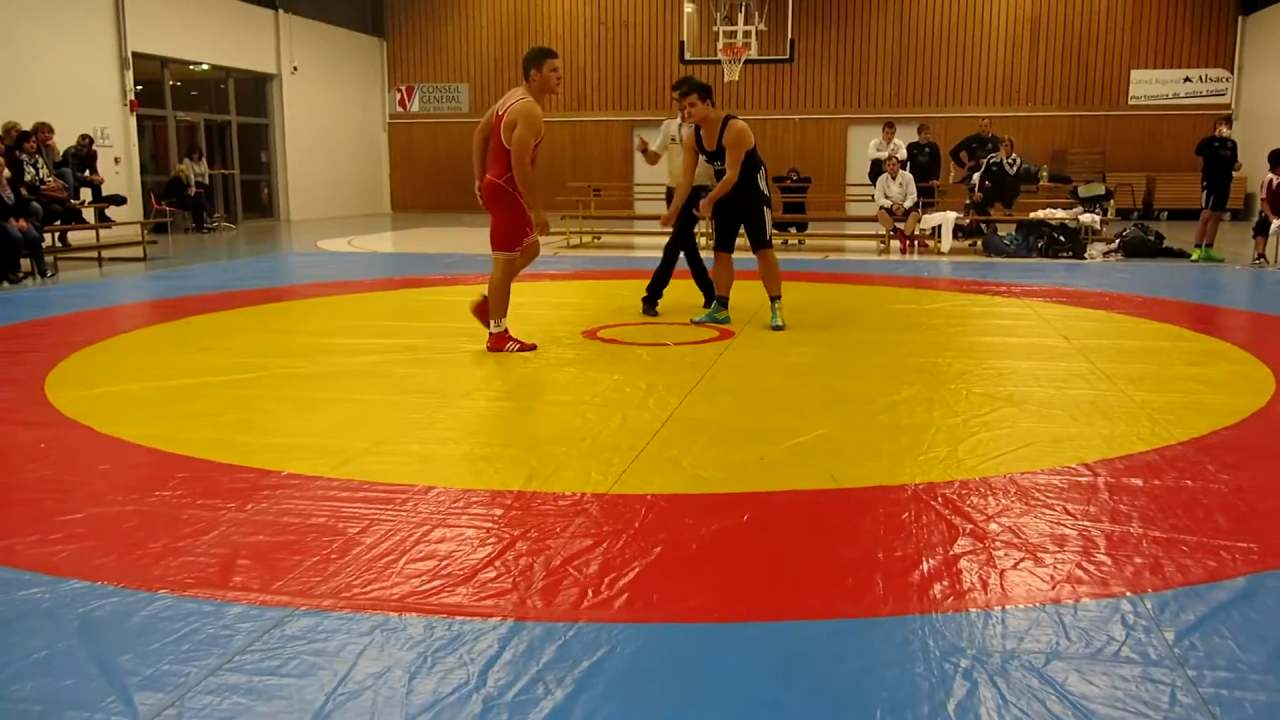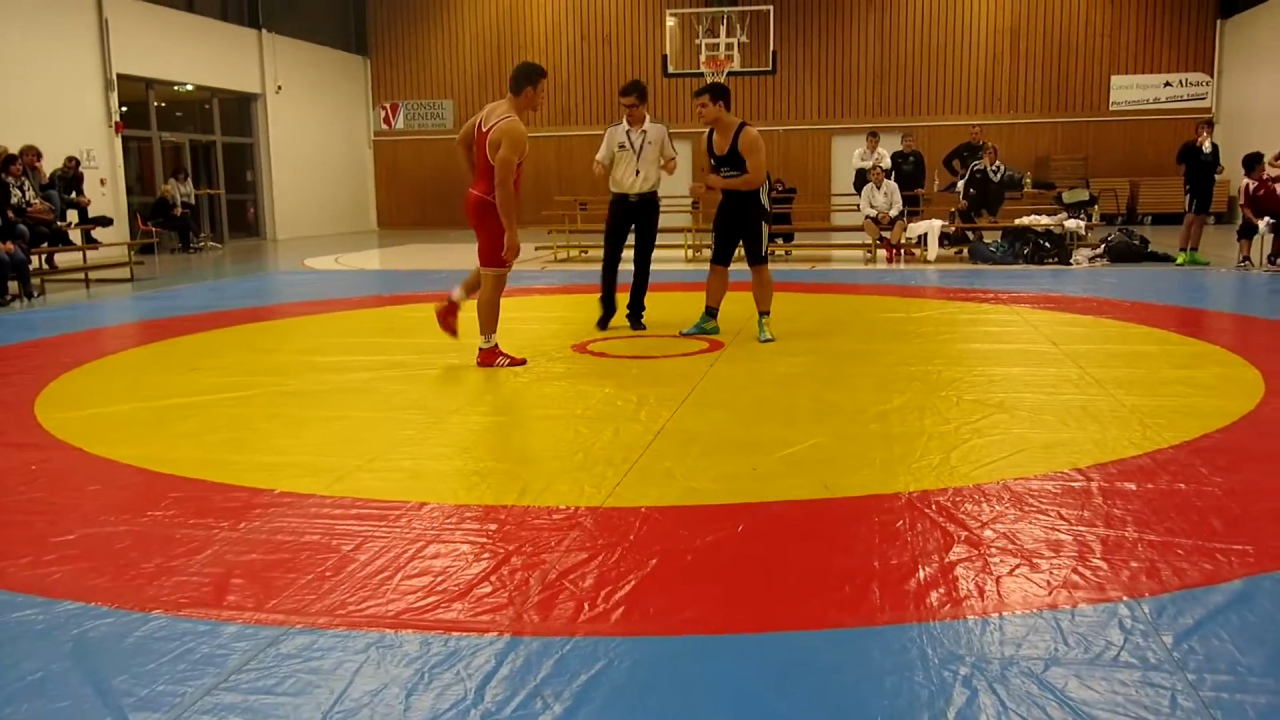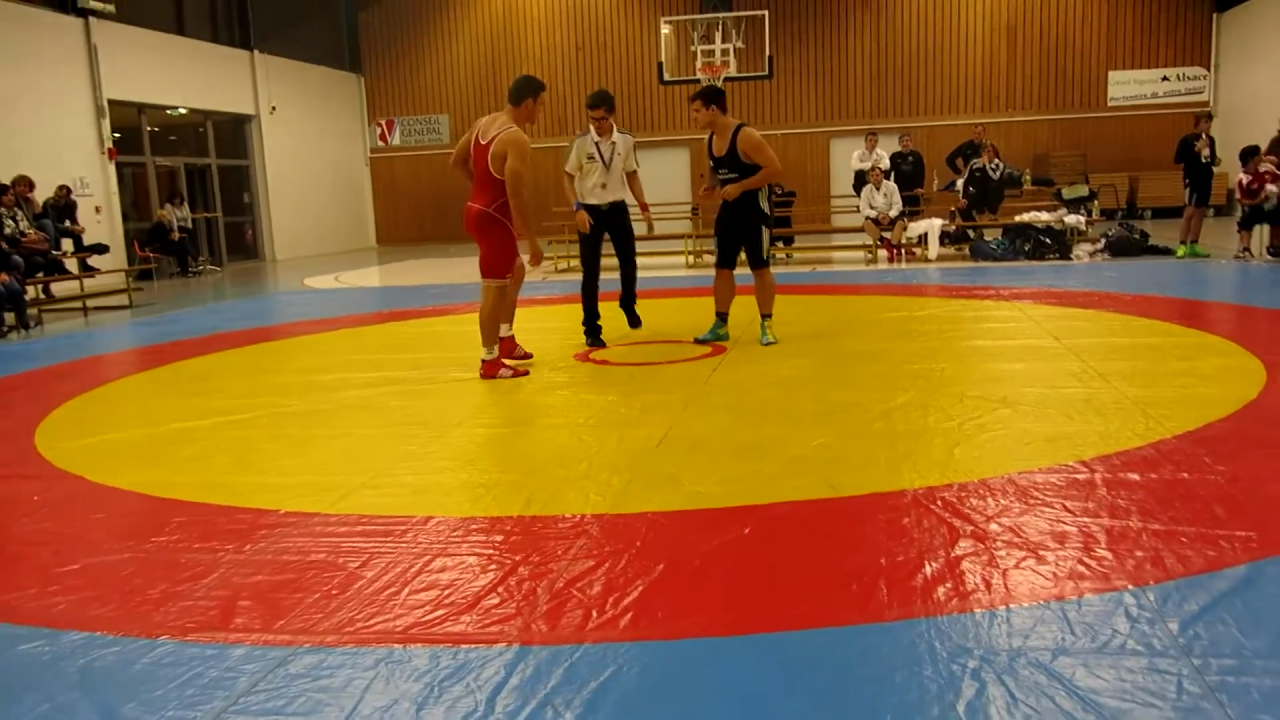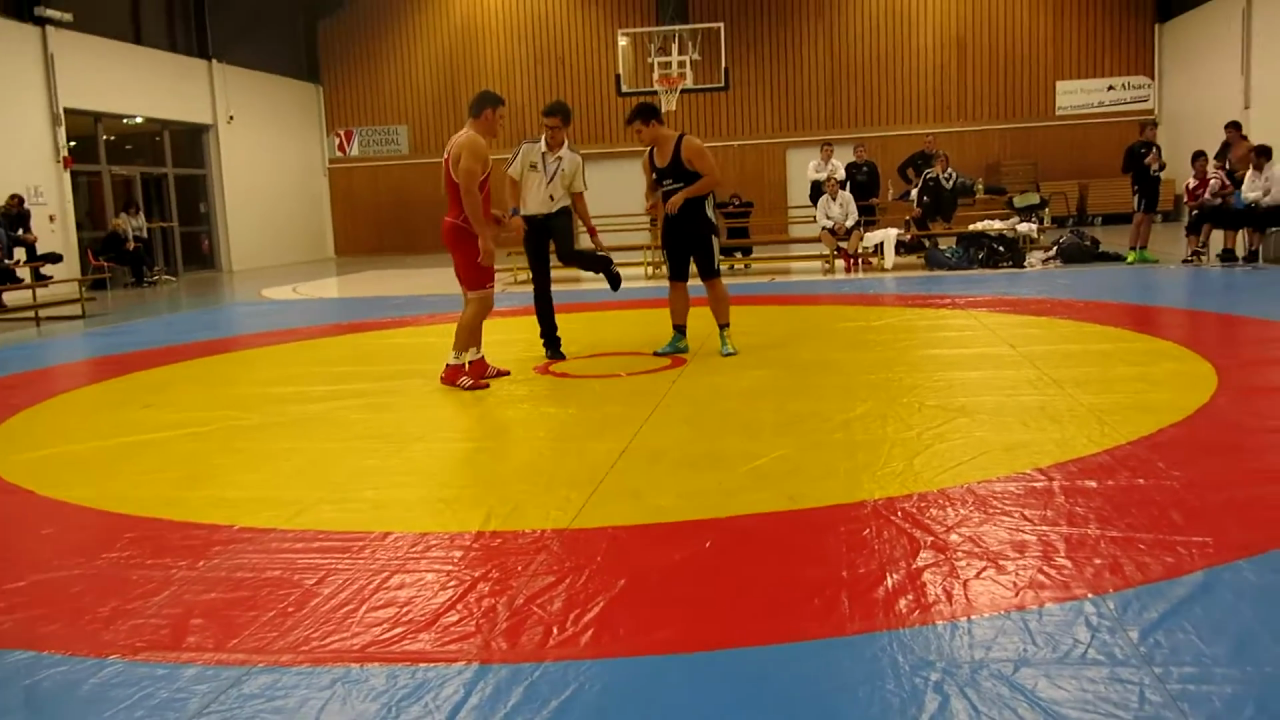
dt=0.4s
person 1, frame 1
left shoulder: (512, 97)
right shoulder: (530, 110)
left elbow: (480, 134)
right elbow: (520, 164)
left wrist: (480, 180)
right wrist: (537, 210)
left hip: (498, 186)
right hip: (506, 191)
left knee: (530, 248)
right knee: (506, 263)
left ankle: (488, 304)
right ankle: (497, 336)
person 1, frame 2
left shoulder: (492, 109)
right shoulder: (514, 129)
left elbow: (462, 142)
right elbow: (503, 184)
right wrist: (511, 231)
left hip: (479, 198)
right hip: (491, 206)
left knee: (496, 270)
right knee: (494, 279)
left ankle: (453, 301)
right ankle: (487, 351)
person 1, frame 3
left shoulder: (485, 123)
right shoulder: (516, 140)
left elbow: (457, 161)
right elbow: (516, 195)
right wrist: (532, 241)
left hip: (477, 210)
right hip: (494, 218)
left knee: (515, 273)
right knee: (495, 290)
left ankle: (506, 341)
right ankle: (490, 362)
person 1, frame 4
left shoulder: (458, 141)
right shoulder: (475, 143)
right elbow: (469, 192)
left wrist: (488, 216)
right wrist: (484, 236)
left hip: (458, 227)
right hip: (466, 231)
left knee: (475, 299)
right knee: (481, 302)
left ankle: (476, 363)
right ankle: (453, 369)
person 2, frame 1
left shoulder: (735, 129)
right shoulder: (693, 138)
left elbow: (733, 175)
right elbow: (687, 180)
left wrist: (709, 201)
right wrist: (673, 210)
left hip: (752, 191)
right hip: (724, 194)
left knee: (763, 250)
right knee: (721, 252)
left ankle: (776, 307)
right ankle: (720, 308)
person 2, frame 2
left shoulder: (748, 136)
right shoulder: (708, 139)
left elbow: (756, 179)
left wrist: (721, 182)
right wrist: (704, 186)
left hip: (753, 206)
right hip: (728, 205)
left knee: (759, 266)
right knee: (717, 264)
left ankle: (764, 322)
right ankle: (709, 320)
person 2, frame 3
left shoulder: (747, 137)
right shoulder: (709, 141)
left elbow: (775, 170)
left wrist: (739, 187)
right wrist: (710, 186)
left hip: (753, 209)
right hip: (728, 210)
left knee: (760, 269)
right knee: (722, 269)
left ankle: (766, 325)
right ankle: (720, 326)
person 2, frame 4
left shoulder: (689, 145)
right shoulder: (648, 157)
left elbow: (714, 177)
left wrist: (683, 194)
right wrist: (653, 201)
left hip: (699, 220)
right hip: (672, 224)
left knee: (712, 279)
right knee: (676, 282)
left ankle: (725, 335)
right ankle: (679, 338)
person 3, frame 1
right shoulder: (669, 127)
right elbow: (653, 159)
right wrist: (644, 149)
left hip: (695, 192)
right hip: (674, 192)
left knee: (676, 243)
right knee: (687, 246)
left ankle: (651, 297)
right ankle: (710, 294)
person 3, frame 2
left shoulder: (659, 130)
right shoulder: (614, 132)
left elbow: (671, 160)
right elbow: (602, 164)
left wrist: (669, 165)
right wrist: (598, 168)
left hip: (648, 201)
right hip: (619, 200)
left knee: (642, 259)
right knee: (611, 256)
left ankle: (635, 312)
right ankle: (607, 307)
person 3, frame 3
left shoulder: (626, 140)
right shoulder: (581, 141)
left elbow: (632, 175)
right elbow: (568, 178)
left wrist: (644, 207)
right wrist: (578, 208)
left hip: (617, 208)
right hip: (590, 211)
left knee: (628, 259)
right knee: (590, 272)
left ankle: (628, 303)
right ankle: (592, 329)
person 3, frame 4
left shoulder: (574, 159)
right shoulder: (527, 148)
left elbow: (578, 197)
right elbow: (511, 181)
left wrist: (592, 232)
right wrist: (514, 213)
left hip: (559, 214)
right hip: (531, 220)
left knee: (567, 255)
right knee: (541, 284)
left ankle: (605, 263)
right ankle: (550, 341)
